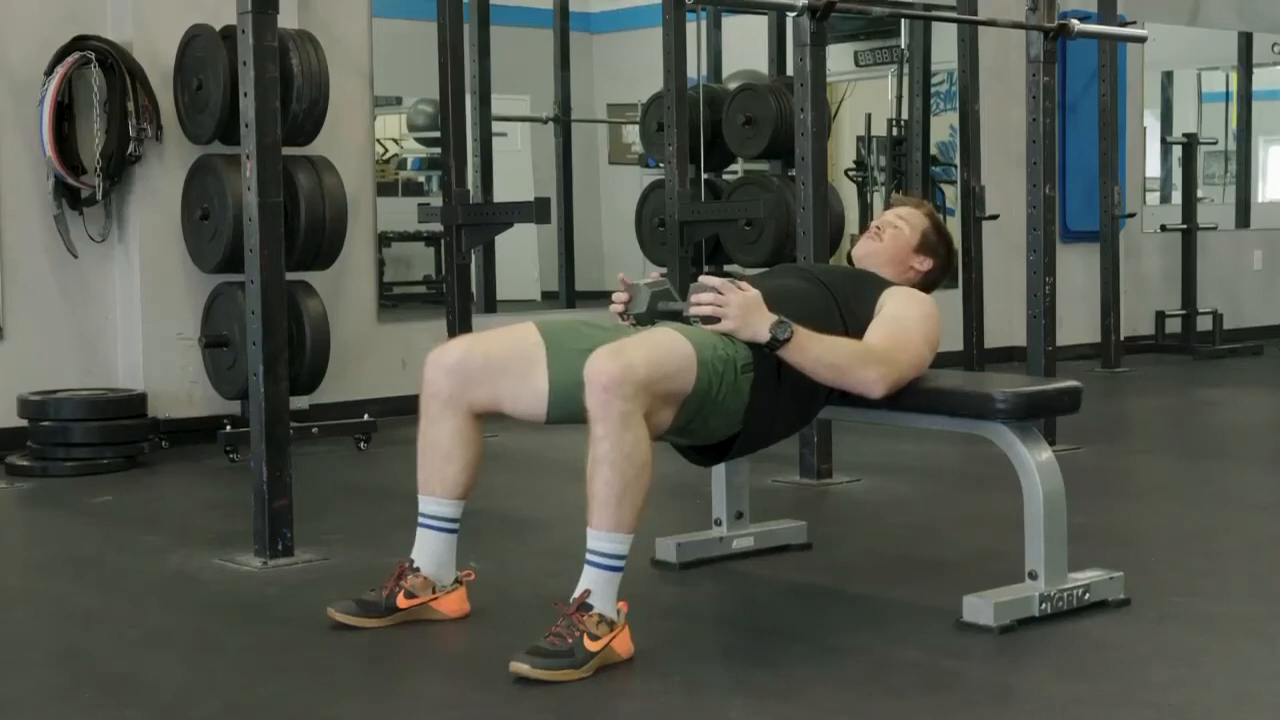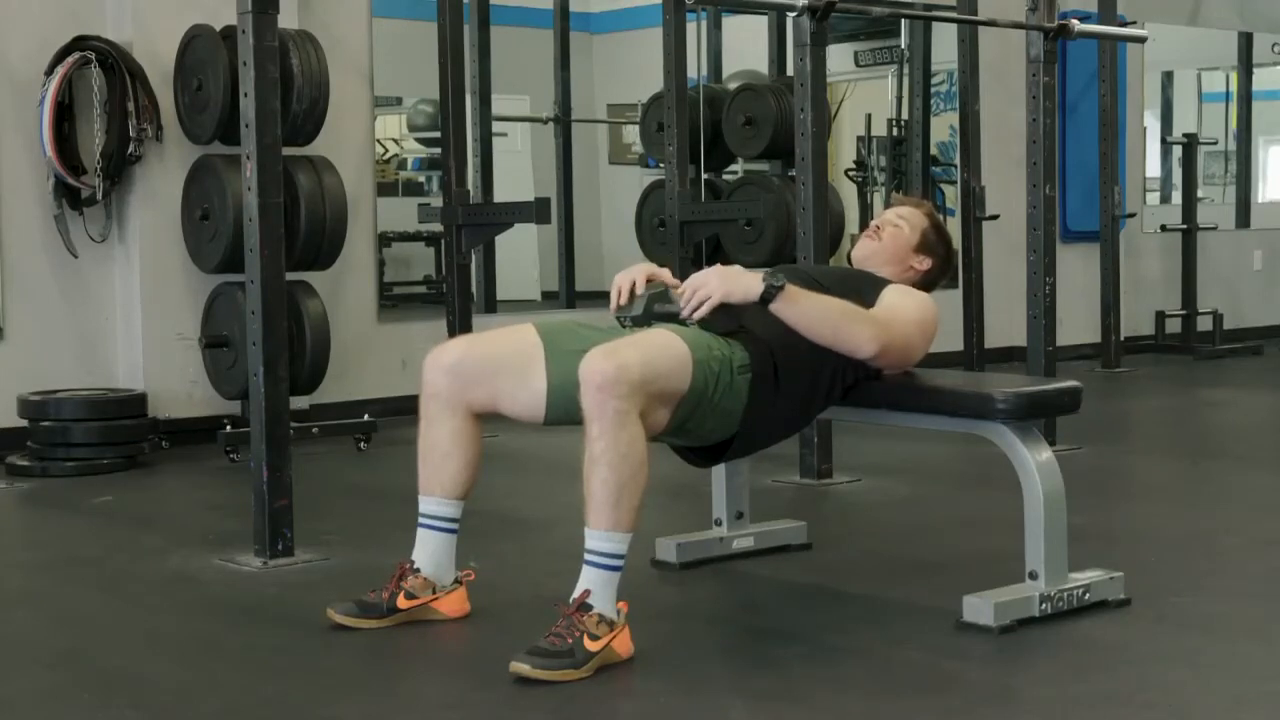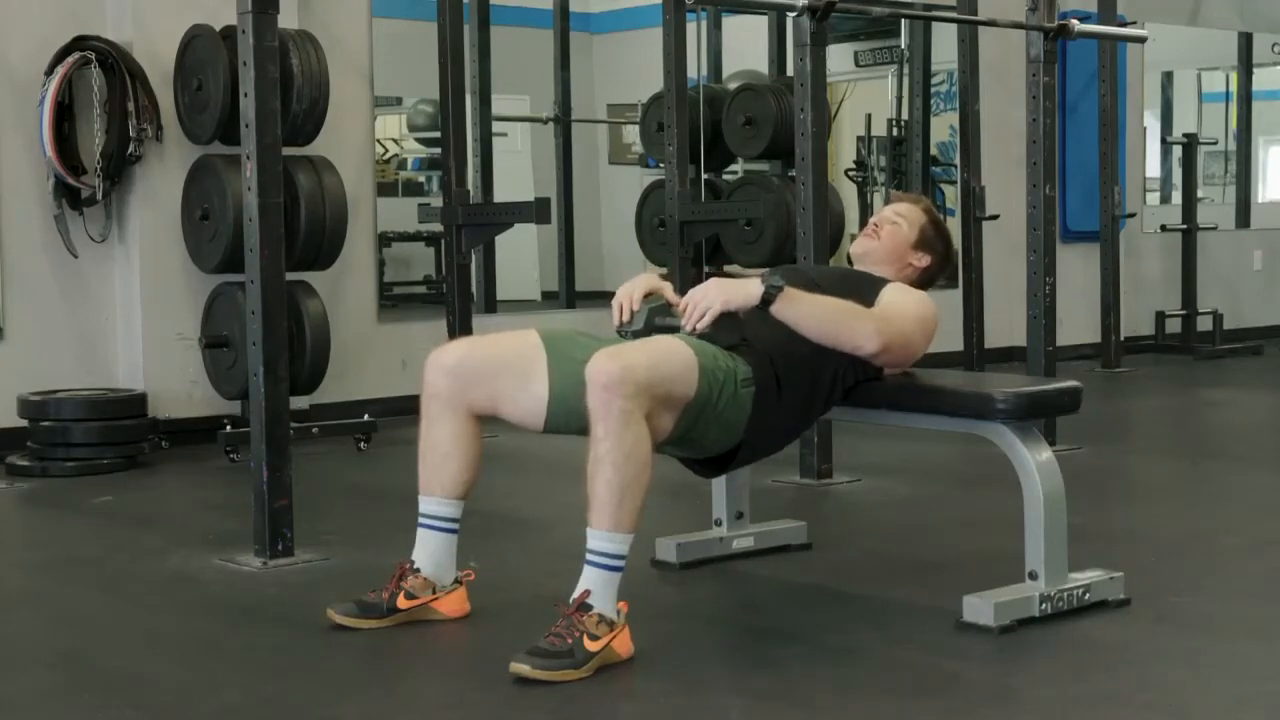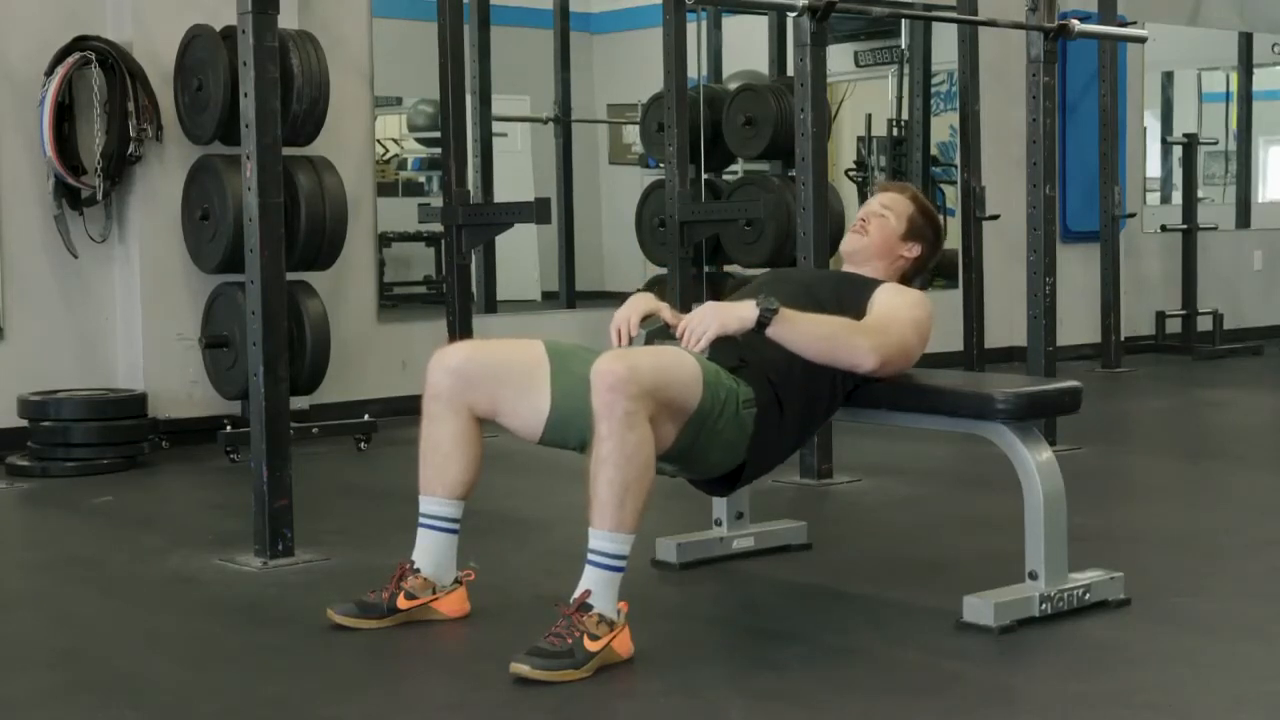
dt=1s
person 1, frame 1
left shoulder: (906, 304)
right shoulder: (807, 273)
left elbow: (876, 374)
left wrist: (769, 327)
left hip: (736, 363)
right hip: (659, 339)
left knee: (614, 377)
right knee: (452, 366)
left ankle: (597, 613)
right ankle: (431, 578)
person 1, frame 2
left shoulder: (907, 303)
right shoulder: (811, 278)
left elbow: (869, 340)
left wrist: (761, 286)
right wrist: (657, 277)
left hip: (735, 367)
right hip: (667, 344)
left knee: (607, 376)
right knee: (450, 366)
left ankle: (597, 613)
right ankle: (431, 577)
person 1, frame 3
left shoulder: (908, 303)
right shoulder: (808, 279)
left elbow: (872, 337)
left wrist: (761, 289)
right wrist: (658, 285)
left hip: (736, 379)
right hip: (659, 361)
left knee: (614, 378)
right knee: (451, 368)
left ankle: (597, 615)
right ankle: (431, 577)
person 1, frame 4
left shoulder: (900, 301)
right shoulder: (791, 278)
left elbow: (869, 352)
left wrist: (756, 312)
right wrist: (657, 306)
left hip: (735, 403)
right hip: (654, 384)
left knee: (618, 378)
right knee: (454, 369)
left ankle: (598, 614)
right ankle: (431, 578)
